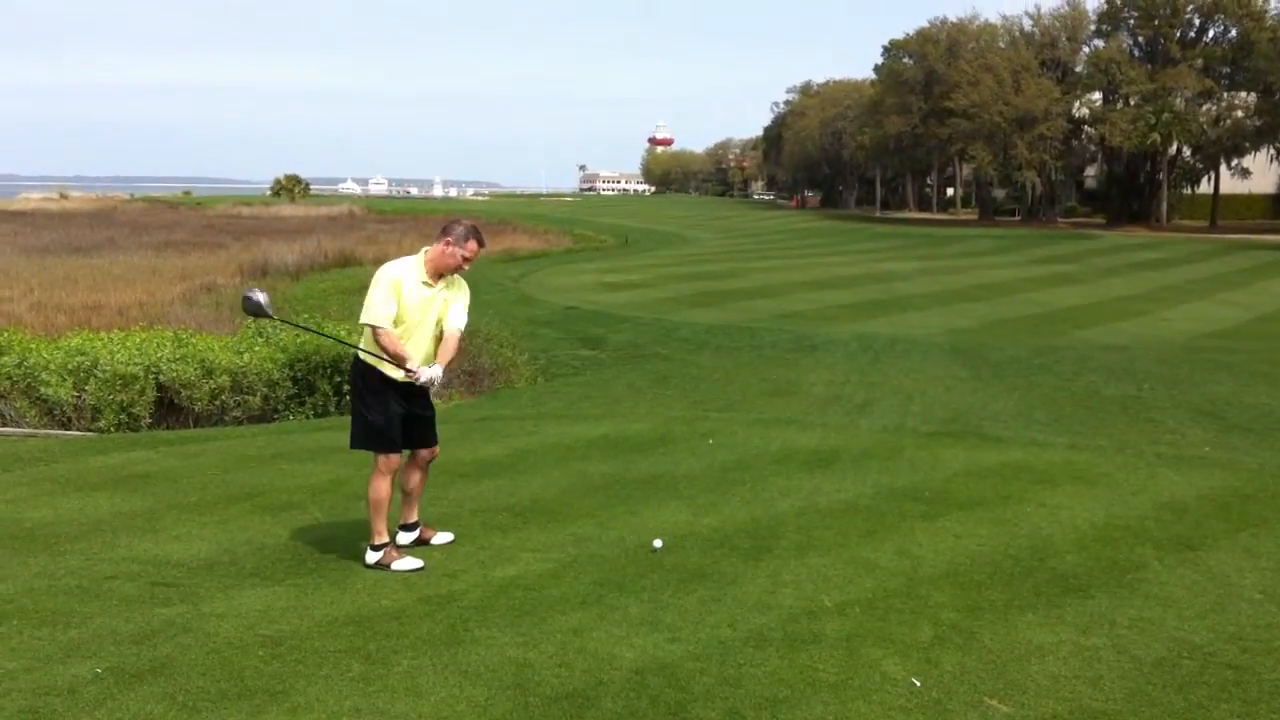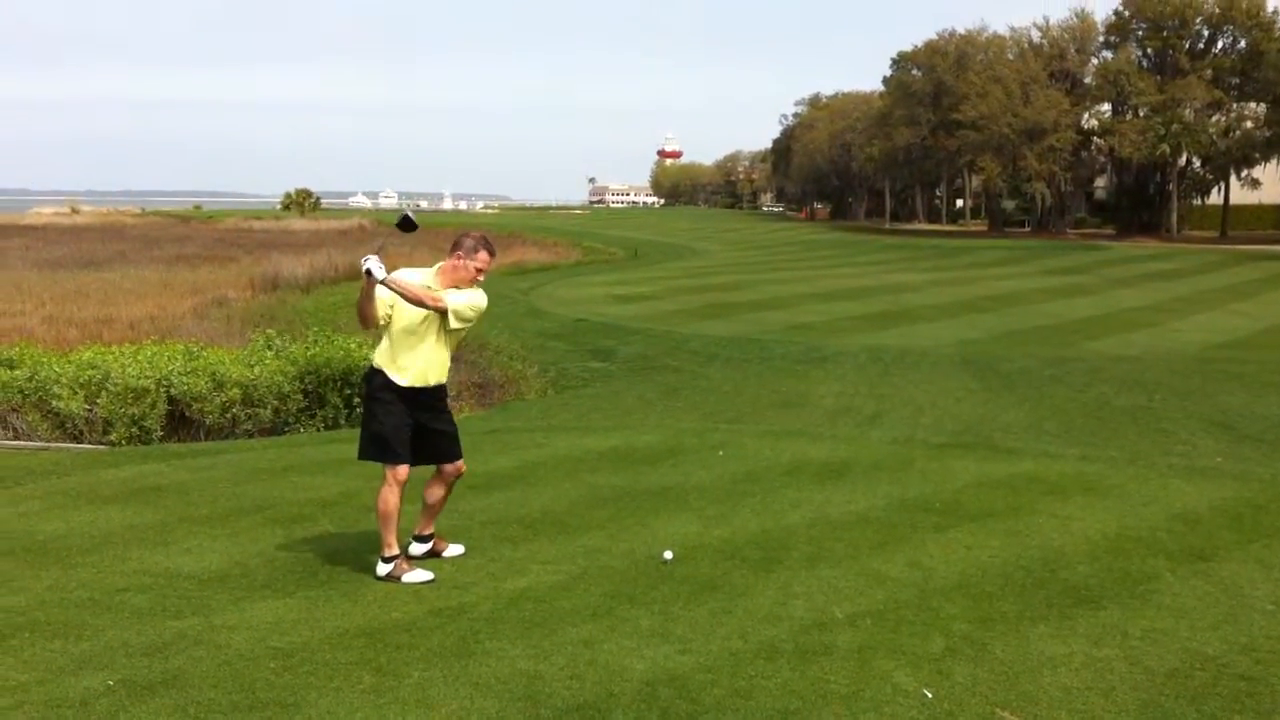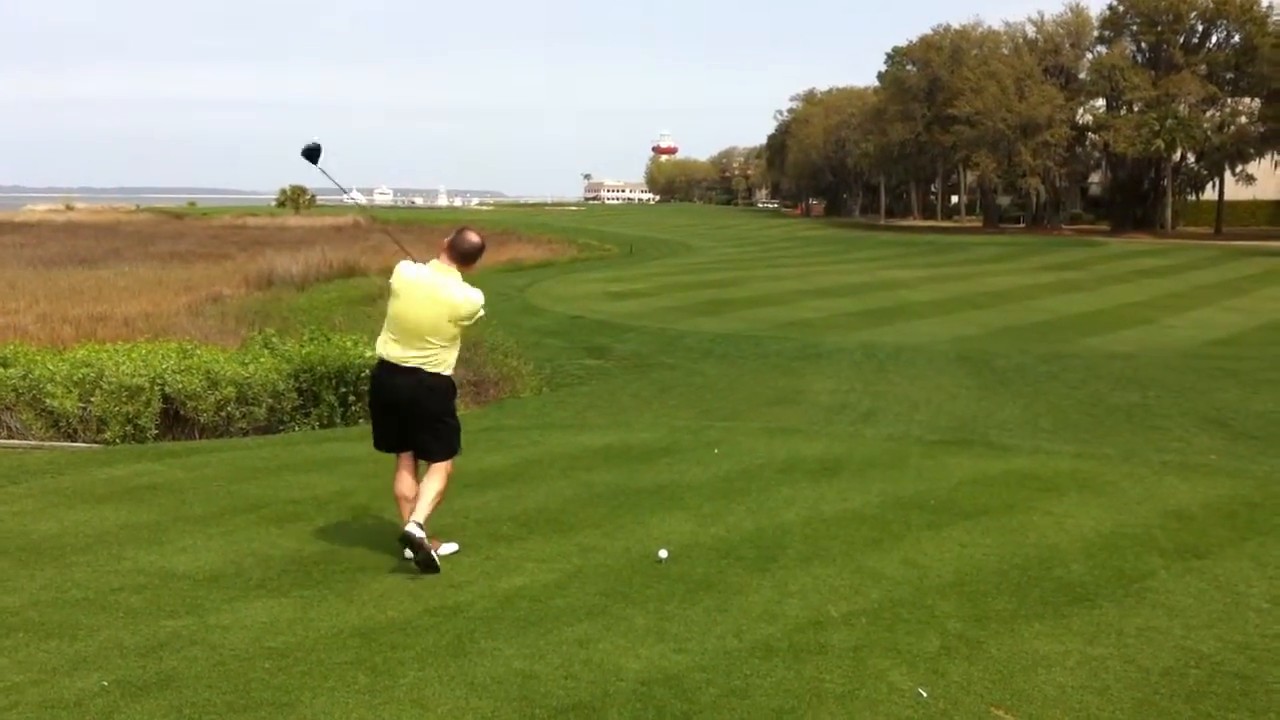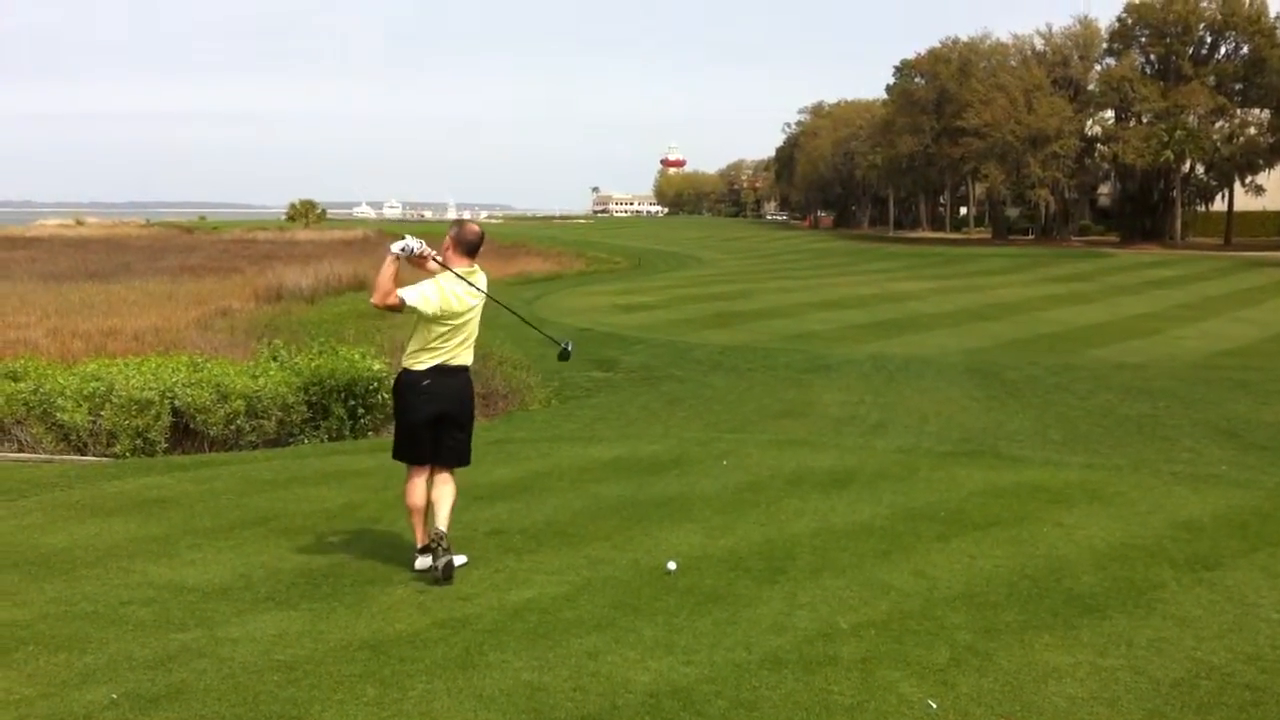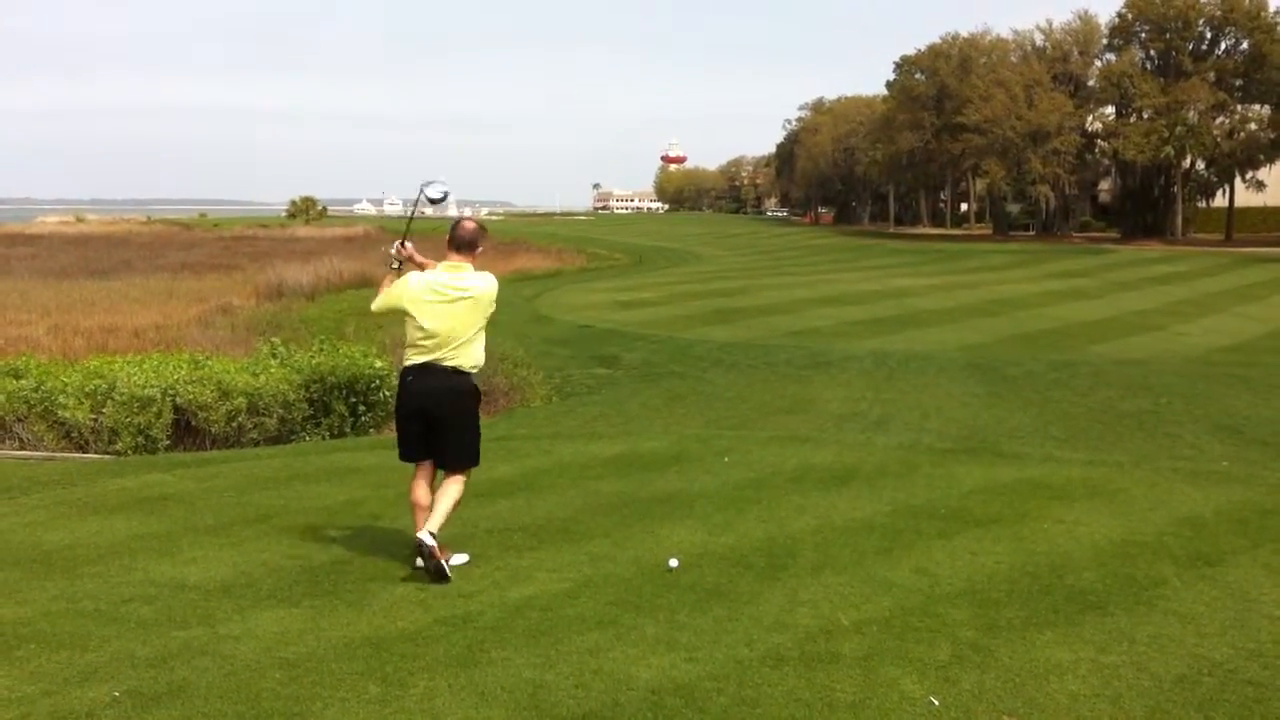
dt=0.5s
person 1, frame 1
left shoulder: (457, 288)
right shoulder: (394, 272)
left elbow: (452, 333)
right elbow: (378, 331)
left wrist: (437, 368)
right wrist: (411, 363)
left hip: (415, 382)
right hip: (378, 375)
left knee: (425, 452)
right knee: (388, 460)
left ankle: (410, 527)
right ankle: (378, 547)
person 1, frame 2
left shoulder: (474, 299)
right shoulder: (405, 277)
left elbow: (432, 302)
right elbow: (368, 320)
left wrist: (385, 278)
right wrist: (369, 283)
left hip: (431, 393)
right hip: (387, 387)
left knee: (452, 467)
right knee: (397, 473)
left ankle: (423, 537)
right ankle: (389, 559)
person 1, frame 3
left shoulder: (403, 272)
right shoulder: (470, 299)
left hip: (386, 378)
right hip: (429, 385)
left knee: (405, 458)
right knee: (440, 462)
left ankle: (415, 538)
right ankle: (416, 526)
person 1, frame 4
left shoulder: (438, 290)
right shoulder: (478, 280)
left elbow: (381, 299)
right elbow: (441, 267)
left wrist: (396, 252)
right wrist: (421, 254)
left hip: (419, 385)
right hip: (457, 384)
left knee: (417, 469)
right knee: (444, 469)
left ankle: (423, 549)
right ankle: (440, 532)
person 1, frame 5
left shoulder: (414, 283)
right shoulder: (487, 285)
left elbow: (377, 303)
left wrist: (397, 266)
right wrist: (416, 258)
left hip: (414, 381)
right hip: (455, 386)
left knee: (422, 467)
right knee: (457, 471)
left ankle: (428, 548)
right ankle: (430, 534)
